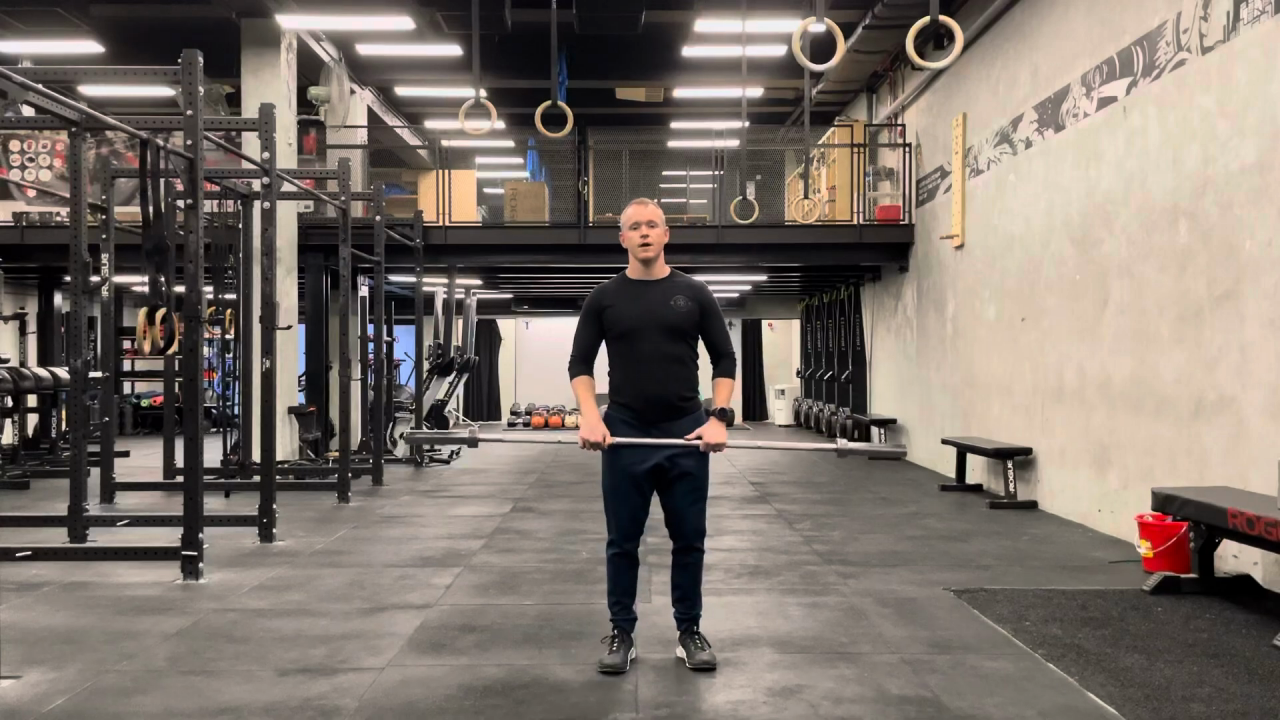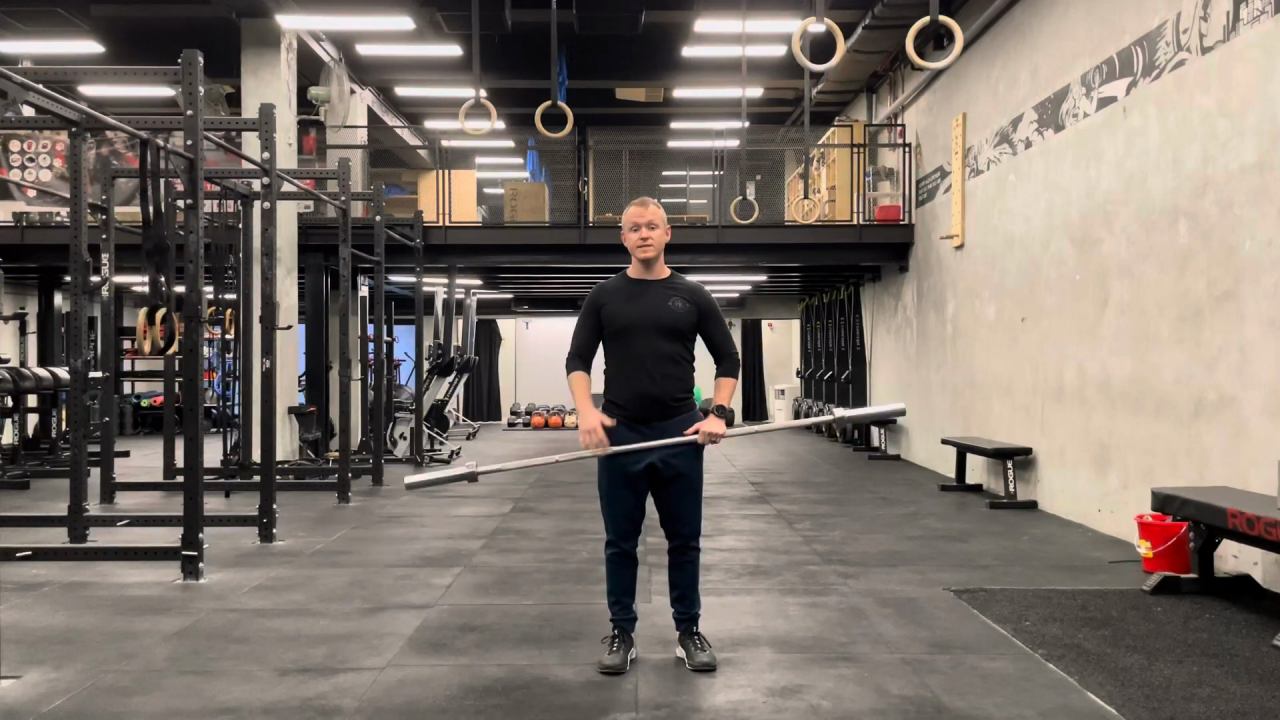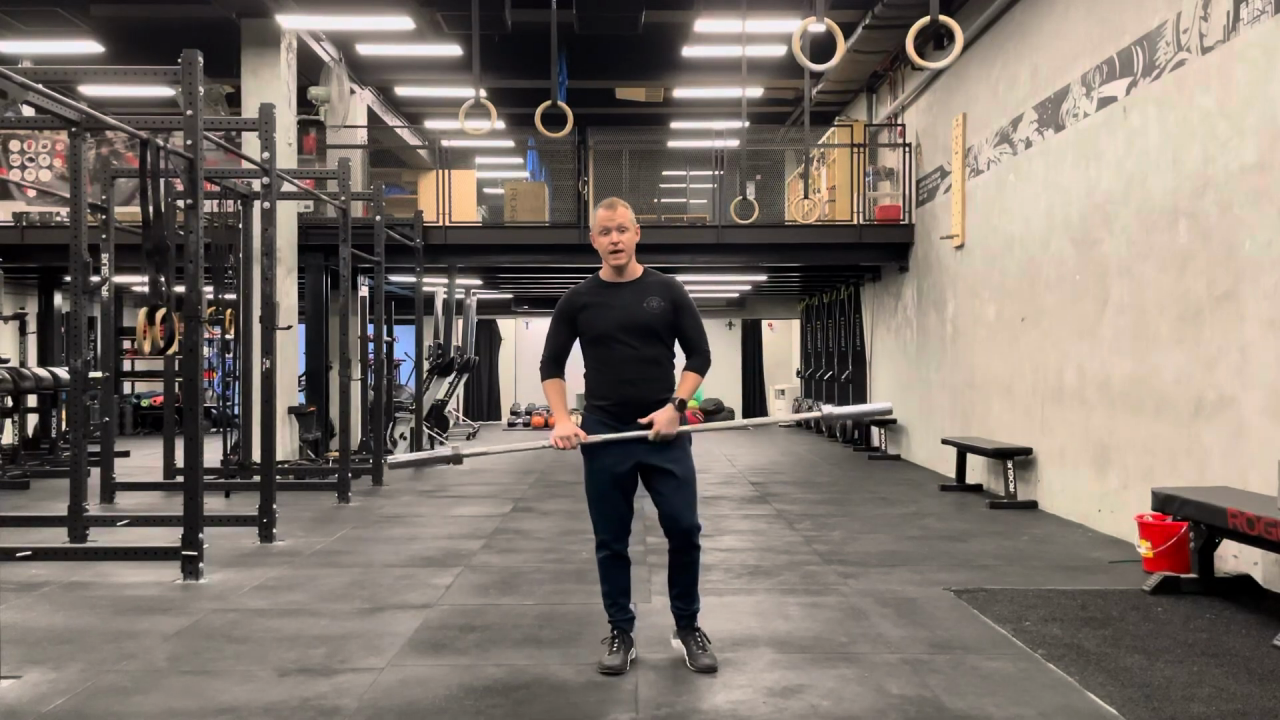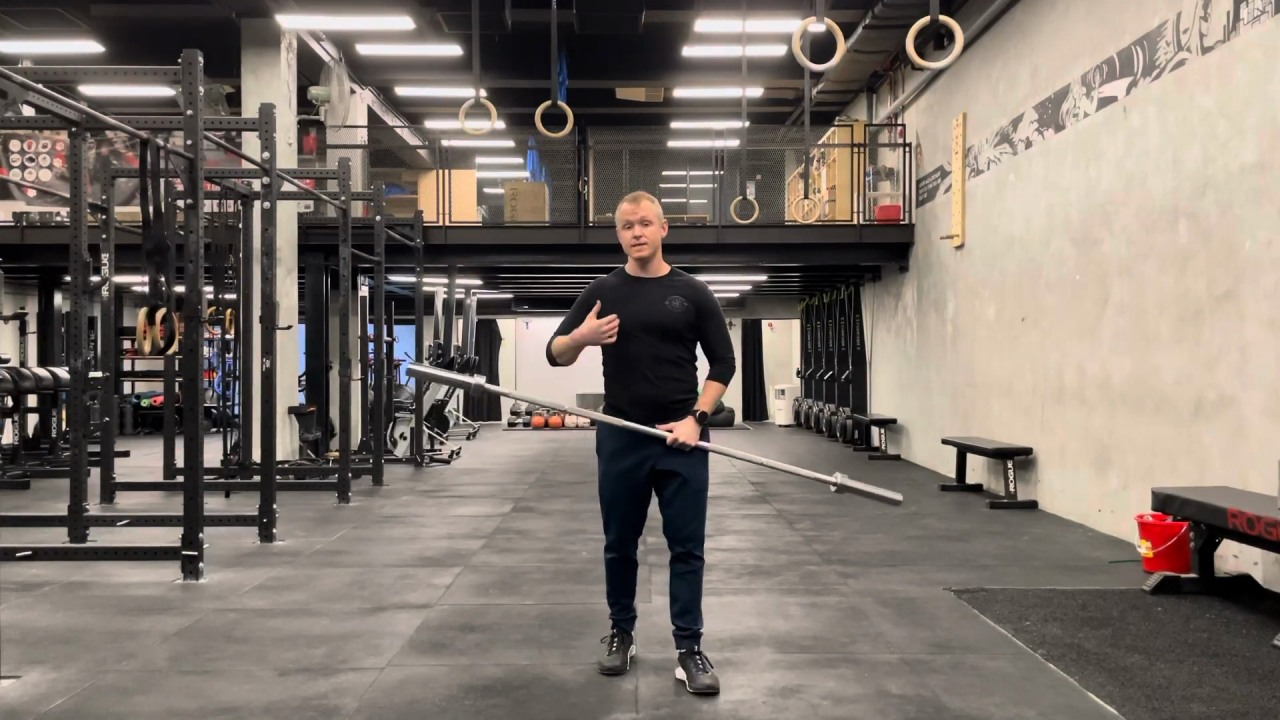
dt=0.7s
person 1, frame 1
left shoulder: (694, 293)
right shoulder: (604, 297)
left elbow: (724, 359)
right elbow: (580, 363)
left wrist: (719, 417)
right wrist: (590, 416)
left hip: (686, 433)
right hip: (625, 433)
left knee: (689, 538)
right knee: (622, 540)
left ankle: (689, 631)
right ankle: (621, 632)
person 1, frame 2
left shoulder: (693, 296)
right shoulder: (603, 296)
left elbow: (727, 358)
right elbow: (577, 360)
left wrist: (718, 412)
right wrist: (587, 411)
left hip: (680, 432)
right hip: (620, 434)
left knee: (684, 539)
right knee: (620, 541)
left ankle: (688, 631)
right ankle: (621, 633)
person 1, frame 3
left shoulder: (667, 291)
right shoulder: (578, 300)
left elbow: (699, 354)
right elbow: (551, 365)
left wrist: (676, 406)
right wrist: (561, 419)
left hip: (663, 431)
right hip: (603, 434)
left knee: (684, 530)
right knee: (611, 542)
left ankle: (687, 628)
right ankle: (621, 633)
person 1, frame 4
left shoulder: (693, 292)
right shoulder: (602, 291)
left elbow: (723, 363)
right elbow: (555, 350)
left wrist: (697, 417)
right wrist: (580, 336)
left hip: (682, 436)
right hip: (620, 436)
left knee: (686, 547)
right knee: (619, 545)
left ankle: (688, 648)
right ankle: (621, 633)
